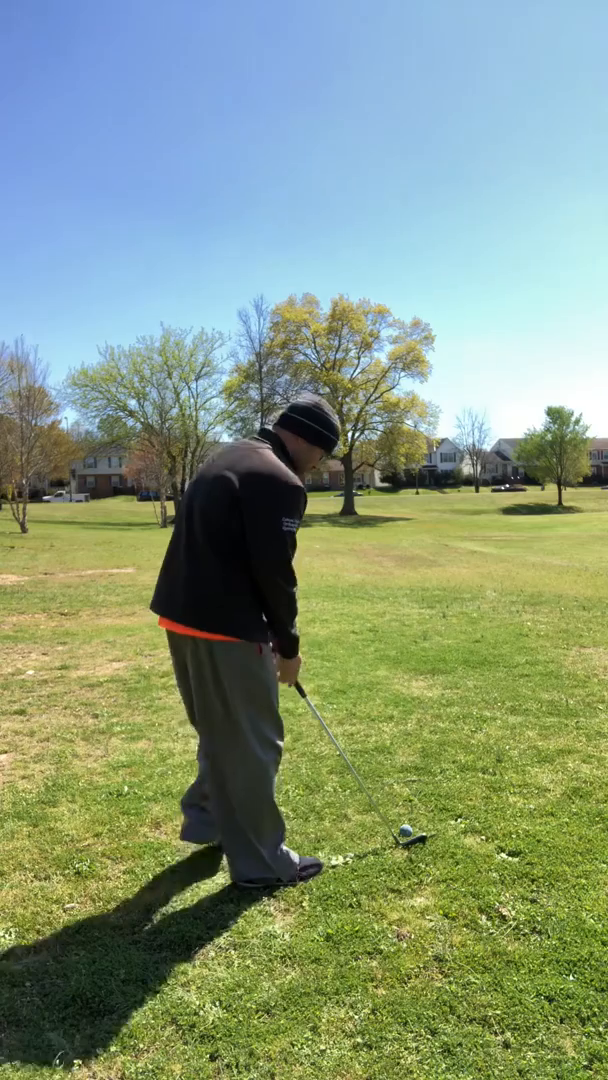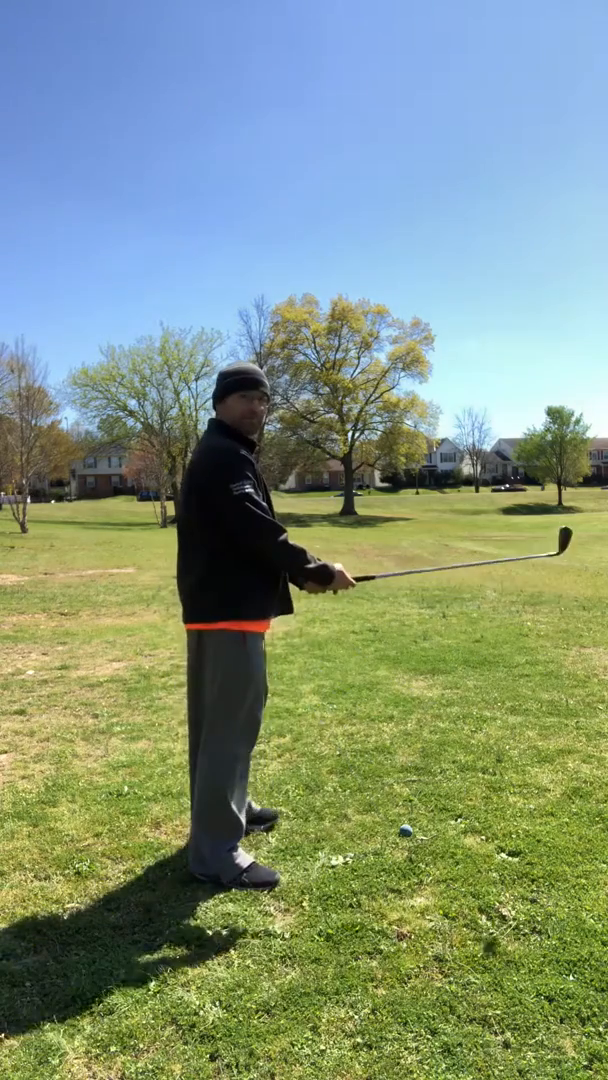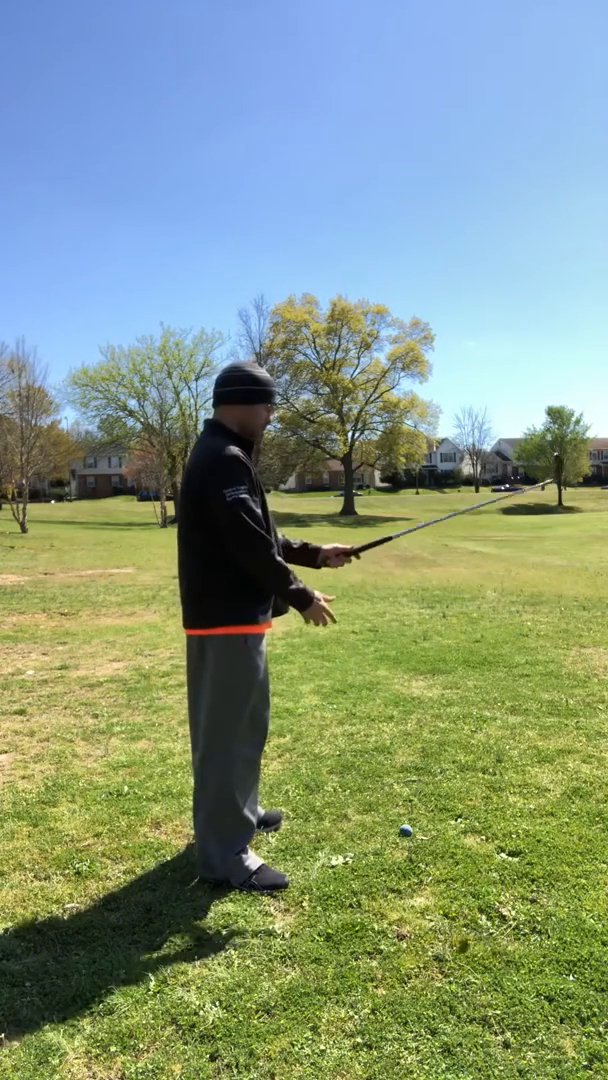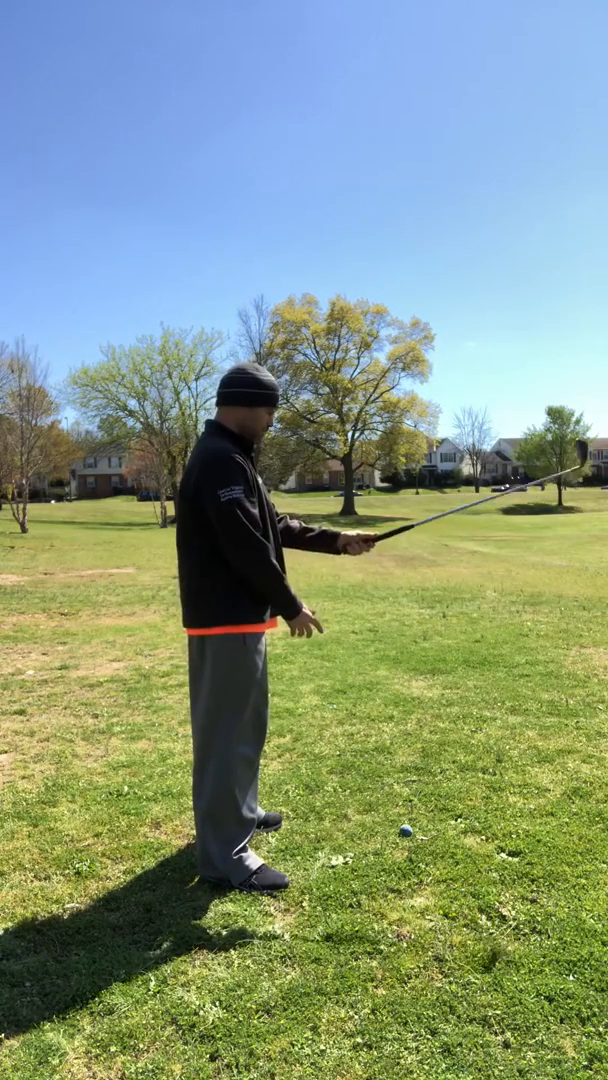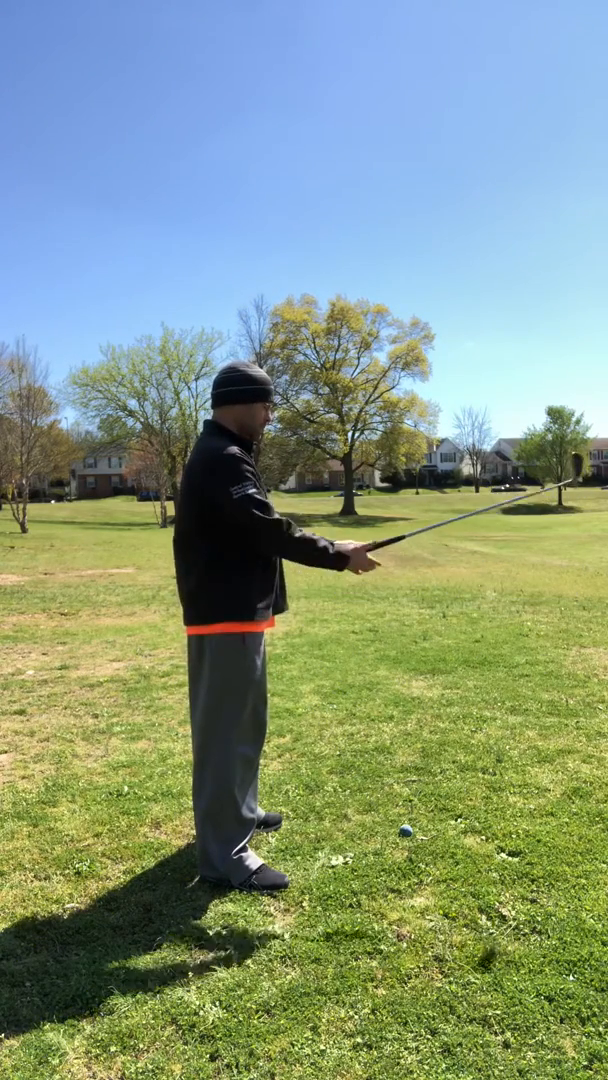
dt=1s
person 1, frame 1
left shoulder: (226, 459)
right shoulder: (281, 482)
right elbow: (274, 571)
left wrist: (270, 632)
right wrist: (288, 645)
left hip: (181, 612)
right hip: (224, 622)
left knee: (218, 728)
right knee: (251, 741)
left ankle: (203, 818)
right ankle: (260, 861)
person 1, frame 2
left shoulder: (224, 454)
right shoulder: (225, 457)
left elbow: (251, 536)
right elbow: (260, 533)
left wrist: (301, 573)
right wrist: (318, 569)
left hip: (225, 606)
right hip: (228, 611)
left knee: (233, 720)
right knee: (229, 726)
left ankle: (231, 808)
right ankle: (216, 852)
person 1, frame 3
left shoulder: (220, 455)
right shoulder: (226, 461)
left elbow: (257, 537)
right elbow: (250, 546)
left wrist: (313, 553)
right wrist: (302, 597)
left hip: (226, 611)
right hip: (229, 616)
left knee: (239, 725)
right knee: (231, 731)
left ankle: (239, 813)
right ankle: (225, 854)
person 1, frame 4
left shoulder: (229, 458)
right shoulder: (220, 461)
left elbow: (273, 526)
right elbow: (248, 547)
left wrist: (335, 540)
right wrist: (291, 606)
left hip: (237, 615)
right hip: (227, 620)
left knee: (242, 724)
right knee: (228, 730)
left ankle: (238, 813)
right ankle: (224, 854)
person 1, frame 5
left shoulder: (224, 456)
right shoulder: (223, 460)
left elbow: (264, 528)
right elbow: (269, 531)
left wrist: (331, 550)
right wrist: (338, 559)
left hip: (237, 611)
right hip: (227, 616)
left knee: (242, 723)
right knee: (227, 730)
left ankle: (238, 812)
right ankle: (223, 854)
